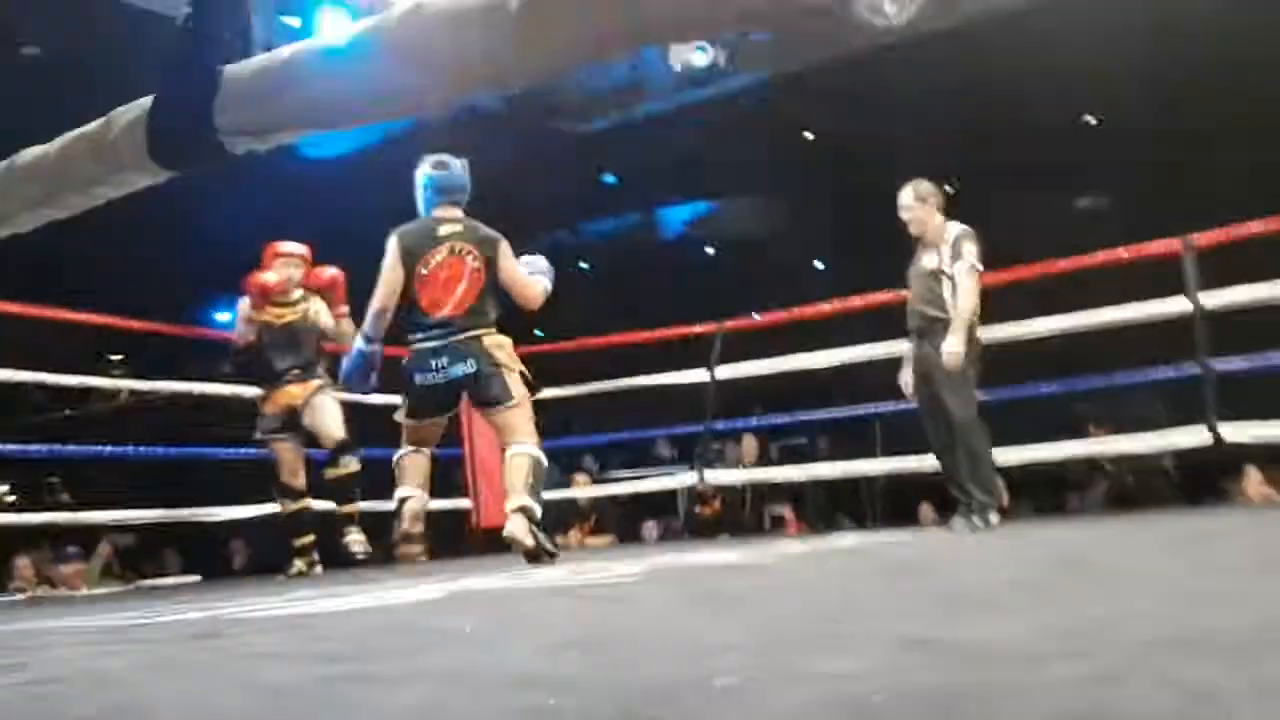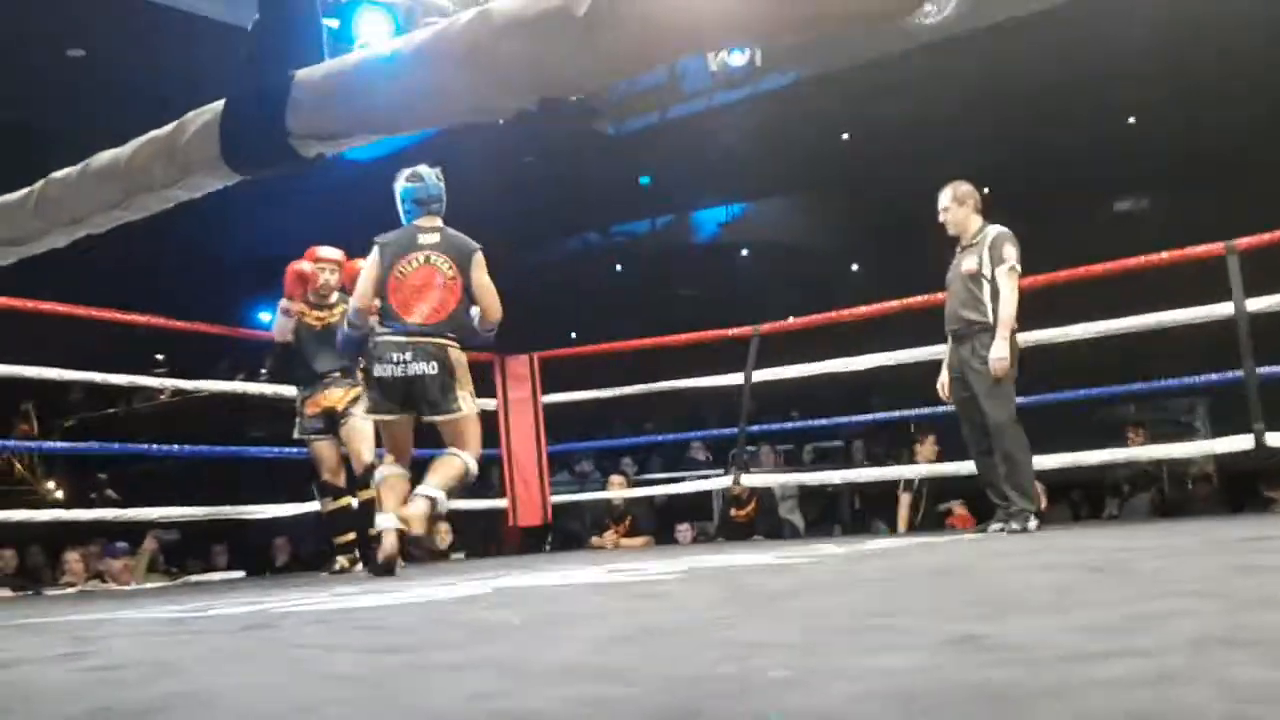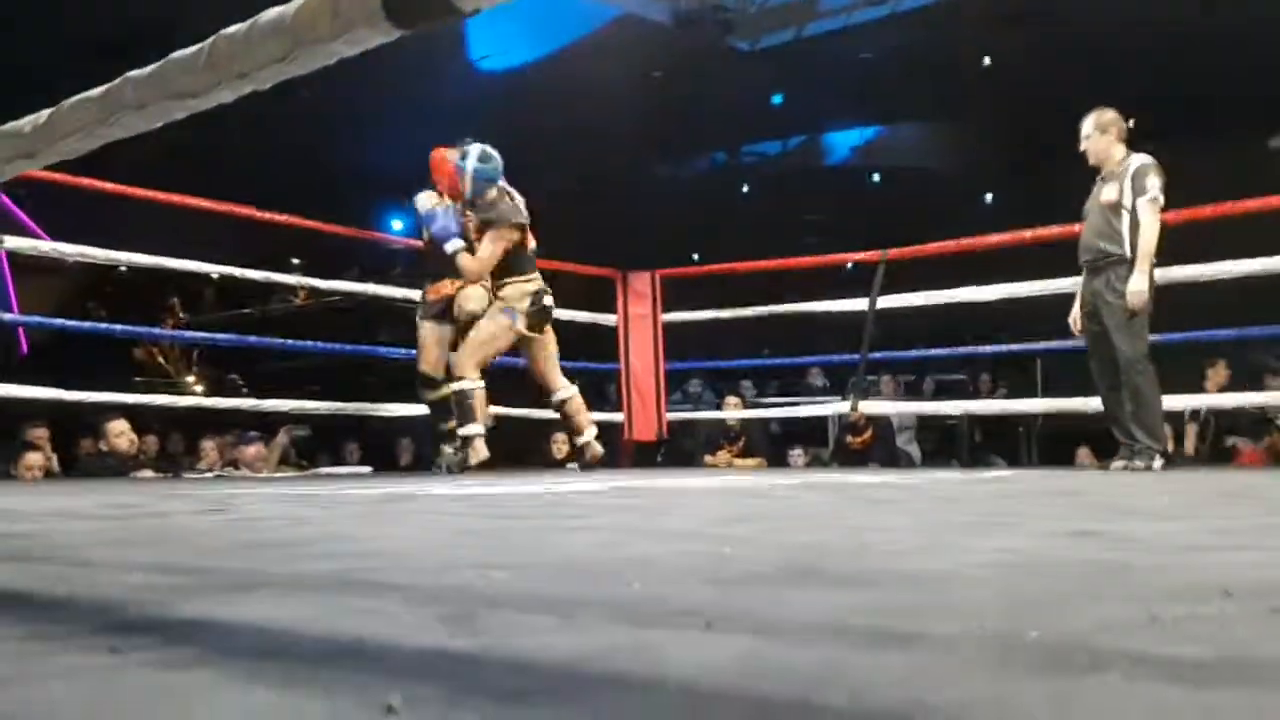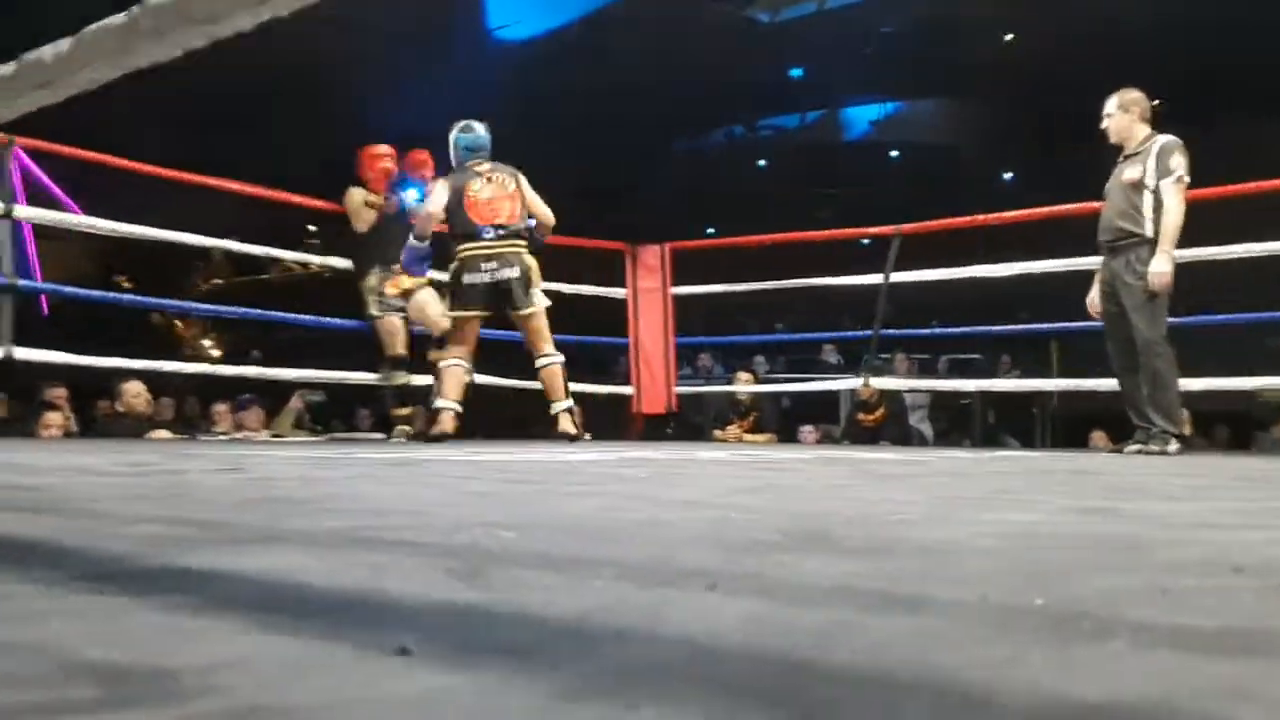
dt=0.7s
person 1, frame 1
left shoulder: (402, 239)
right shoulder: (490, 240)
left elbow: (384, 302)
right elbow: (530, 298)
left wrist: (363, 348)
right wrist: (540, 276)
left hip: (426, 358)
right hip: (479, 351)
left knee: (415, 443)
right knee: (522, 440)
left ankle: (413, 512)
right ankle: (520, 519)
person 1, frame 2
left shoulder: (386, 245)
right shoulder: (468, 249)
left elbow: (359, 305)
right elbow: (492, 315)
left wrist: (355, 334)
right wrist: (480, 329)
left hip: (388, 356)
right hip: (438, 358)
left knee: (396, 455)
right knee: (464, 449)
left ankle: (389, 534)
right ankle: (419, 507)
person 1, frame 3
left shoulder: (501, 221)
right shoulder: (500, 191)
left elbow: (474, 272)
left wrist: (450, 241)
left hip: (518, 298)
right hip: (529, 294)
left knee: (465, 365)
right knee: (552, 377)
left ankle: (476, 445)
right ankle: (590, 443)
person 1, frame 4
left shoulder: (449, 182)
right shoulder: (512, 175)
left elbow: (432, 212)
right elbow: (546, 220)
left wrist: (417, 238)
right wrist: (532, 231)
left hip: (473, 264)
right hip: (515, 262)
left knee: (459, 348)
right knee: (542, 344)
left ankle: (446, 416)
right ankle: (565, 418)
person 2, frame 1
left shoulder: (958, 236)
right shoulder: (922, 251)
left elbow: (968, 286)
left wrist: (956, 335)
right wrist: (909, 360)
left hip: (950, 343)
right hip: (924, 346)
left knee: (963, 419)
right knee: (938, 429)
left ankle: (986, 504)
right ankle: (966, 504)
person 2, frame 2
left shoulder: (997, 238)
right shoulder: (960, 253)
left elbow: (1008, 290)
left wrist: (1002, 341)
right wrist: (947, 364)
left hip: (987, 344)
right hip: (962, 349)
left knee: (1002, 423)
right knee: (976, 433)
left ankle: (1024, 509)
right ankle: (1003, 508)
person 2, frame 3
left shoulder: (1140, 167)
right shoulder: (1101, 182)
left elbow: (1149, 220)
left wrist: (1140, 274)
right wrist: (1079, 298)
left hip: (1122, 277)
right hip: (1094, 281)
left knee: (1132, 359)
right knee: (1105, 367)
left ankle: (1150, 448)
right ankle: (1128, 446)
person 2, frame 4
left shoulder: (1165, 147)
right shoulder: (1122, 164)
left elbow: (1174, 202)
left wrist: (1163, 254)
right wrist: (1099, 279)
left hip: (1142, 257)
right hip: (1114, 263)
left knee: (1151, 341)
right knee: (1121, 350)
left ankle: (1166, 431)
right ankle: (1144, 429)
person 3, frame 1
left shoulder: (315, 303)
right shoulder: (251, 304)
left elbow: (345, 341)
right elbow: (241, 341)
left wrist: (340, 306)
right wrist: (253, 310)
left hip: (311, 385)
right hip: (275, 397)
left knee: (337, 439)
right knee: (290, 477)
left ankle: (351, 527)
right ankle: (306, 555)
person 3, frame 2
left shoulder: (348, 304)
right shoulder: (293, 305)
right elbow: (279, 338)
right wrist: (292, 300)
left hip: (348, 392)
right hip: (312, 400)
left knee: (364, 462)
right knee: (329, 476)
right ankle: (346, 553)
person 3, frame 3
right shoulder: (427, 198)
right elbow: (429, 210)
left hip: (472, 287)
right hip: (437, 291)
right knee: (429, 369)
right ankle: (448, 442)
person 3, frame 4
left shoulder: (403, 199)
right shoulder: (357, 194)
right elbow: (361, 225)
left wrist: (428, 183)
right wrist: (377, 192)
left hip: (412, 278)
right hip: (381, 280)
left knee: (443, 327)
right knee: (398, 352)
right ankle: (401, 424)
